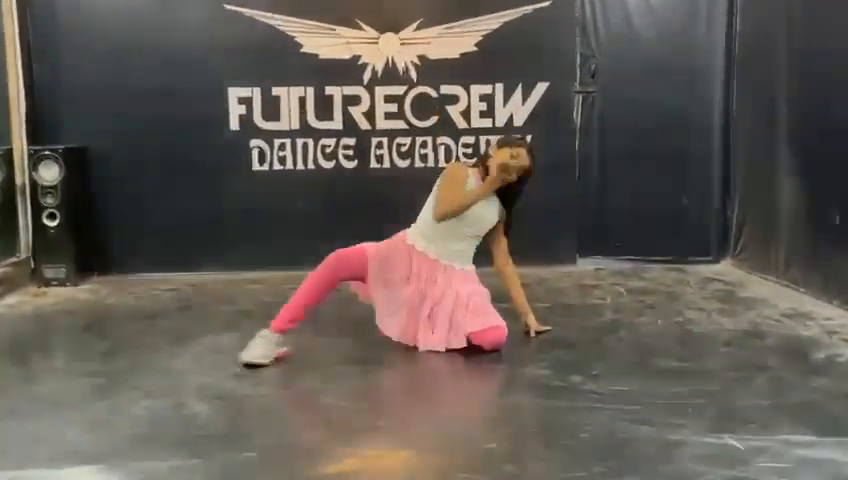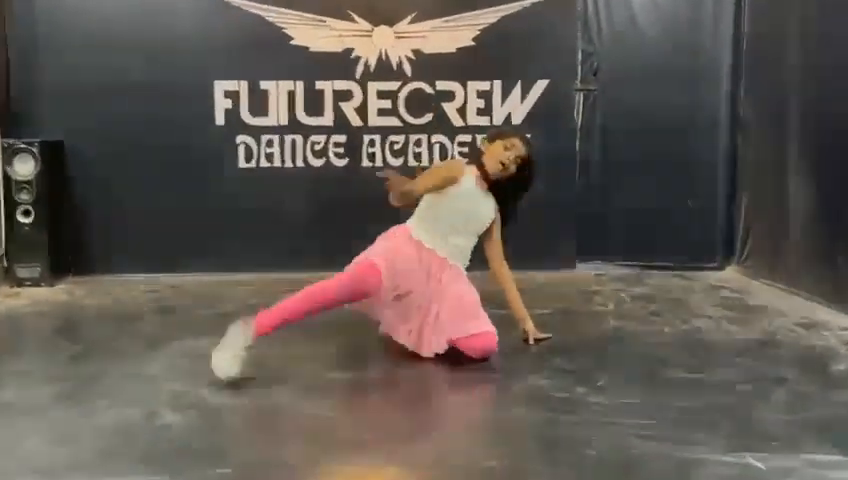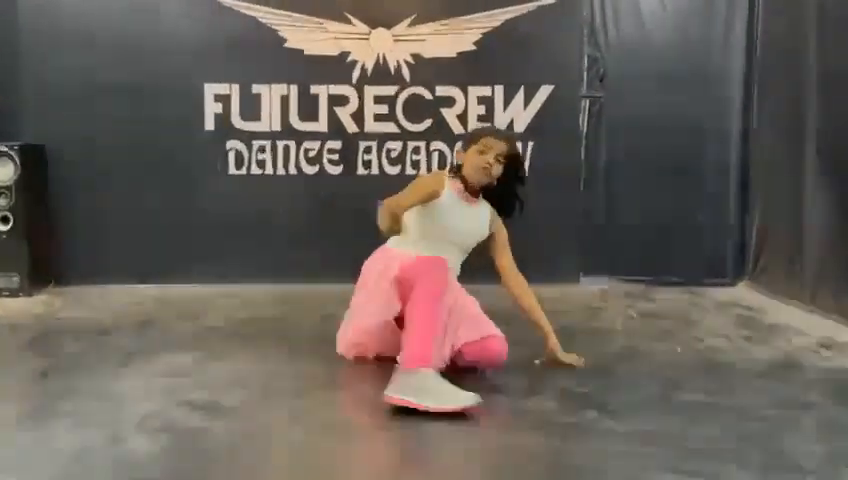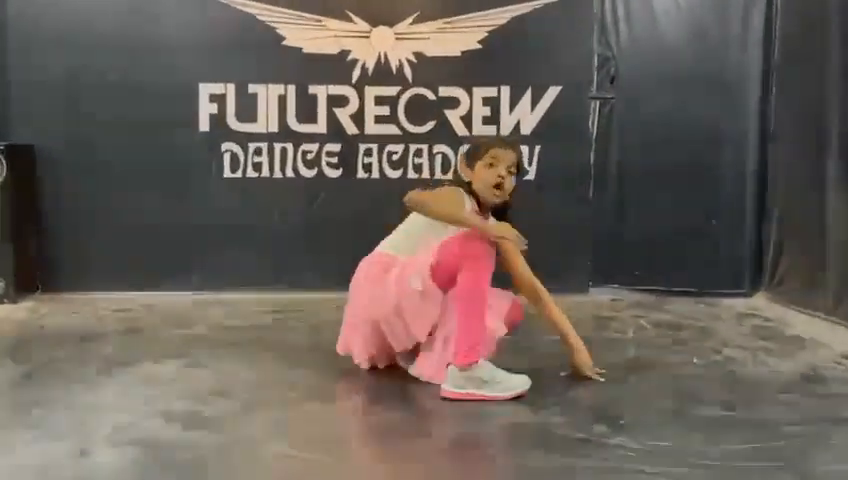
dt=0.2s
person 1, frame 1
left shoulder: (499, 209)
right shoulder: (458, 173)
left elbow: (503, 263)
right elbow: (441, 212)
left wrist: (527, 315)
right wrist: (484, 189)
left hip: (454, 276)
right hip: (411, 254)
left knee: (495, 337)
right knee: (342, 261)
left ankle: (439, 321)
right ankle: (274, 335)
person 1, frame 2
left shoulder: (494, 209)
right shoulder: (456, 171)
left elbow: (499, 265)
right elbow: (411, 190)
left wrist: (525, 320)
right wrist: (404, 193)
left hip: (446, 275)
right hip: (412, 250)
left knee: (483, 347)
right knee: (362, 282)
right ankle: (249, 330)
person 1, frame 3
left shoulder: (490, 219)
right shoulder: (437, 183)
left elbow: (512, 277)
right elbow: (391, 205)
left wrist: (550, 337)
right wrist: (390, 221)
left hip: (439, 289)
right hip: (391, 271)
left knee: (493, 353)
right knee: (433, 266)
left ankle: (416, 338)
right ankle: (416, 377)
person 1, frame 4
left shoulder: (494, 222)
right shoulder: (454, 200)
left elbow: (532, 288)
right elbow: (414, 198)
right wrist: (481, 227)
left hip: (422, 292)
right hip: (385, 282)
left knee: (511, 311)
right knee: (477, 248)
left ankle: (422, 345)
right ankle: (467, 370)
